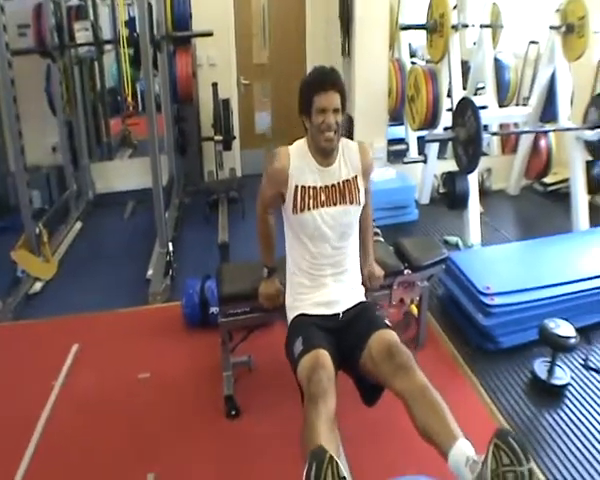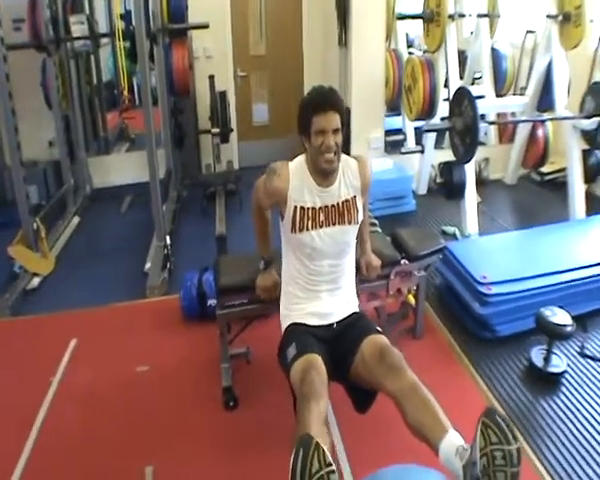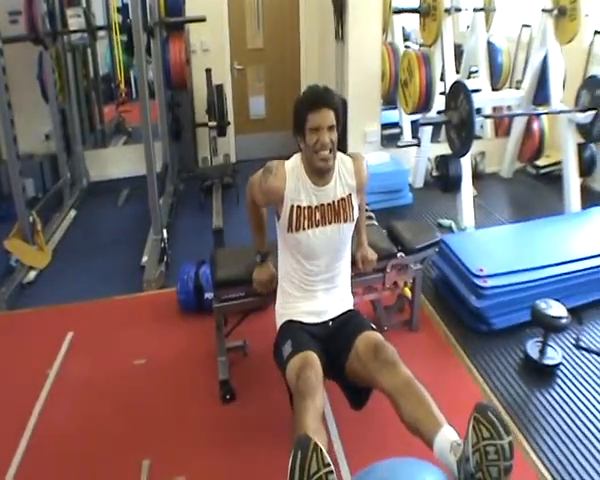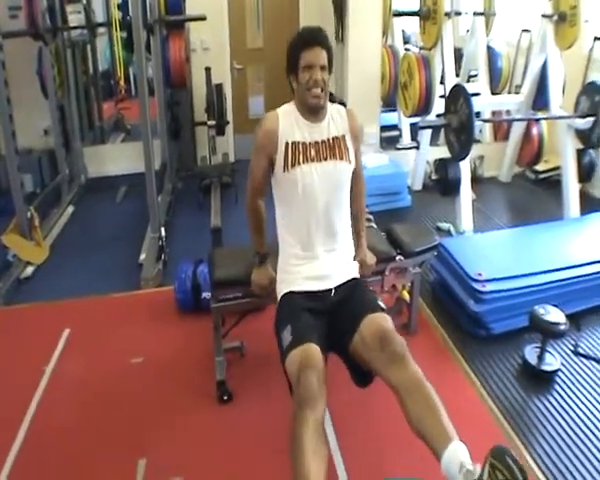
dt=0.4s
person 1, frame 1
left shoulder: (360, 157)
right shoulder: (283, 164)
right elbow: (263, 212)
right wrist: (269, 274)
left hip: (353, 301)
right hip: (307, 309)
left knee: (399, 360)
right knee: (319, 382)
person 1, frame 2
left shoulder: (359, 171)
right shoulder: (281, 180)
right elbow: (258, 205)
right wrist: (266, 265)
left hip: (346, 312)
right hip: (301, 319)
left knee: (391, 362)
right knee: (311, 381)
person 1, frame 3
left shoulder: (356, 169)
right shoulder: (278, 180)
right elbow: (252, 198)
right wrist: (262, 259)
left hip: (342, 310)
right hip: (297, 317)
left knee: (385, 358)
right knee: (307, 379)
person 1, frame 4
left shoulder: (349, 122)
right shoulder: (272, 128)
right elbow: (255, 196)
right wrist: (261, 260)
left hip: (345, 278)
right hip: (298, 286)
left knee: (393, 349)
right knee: (309, 382)
